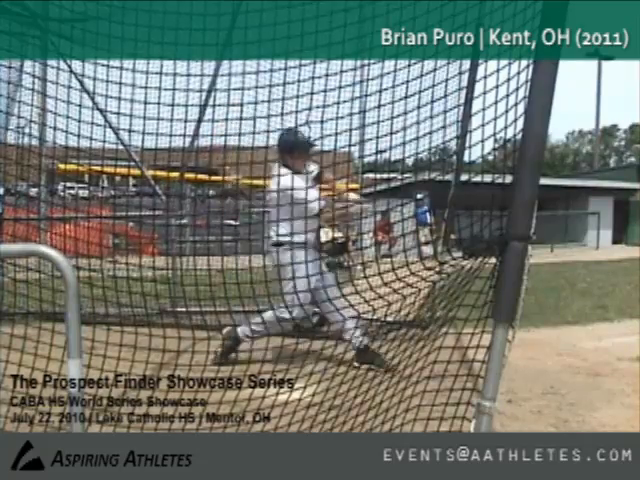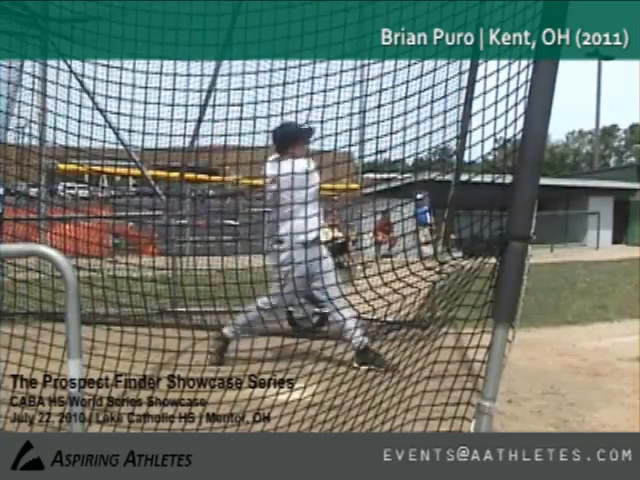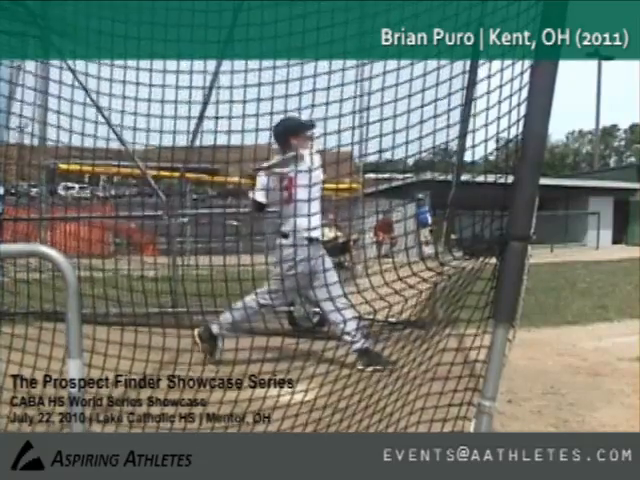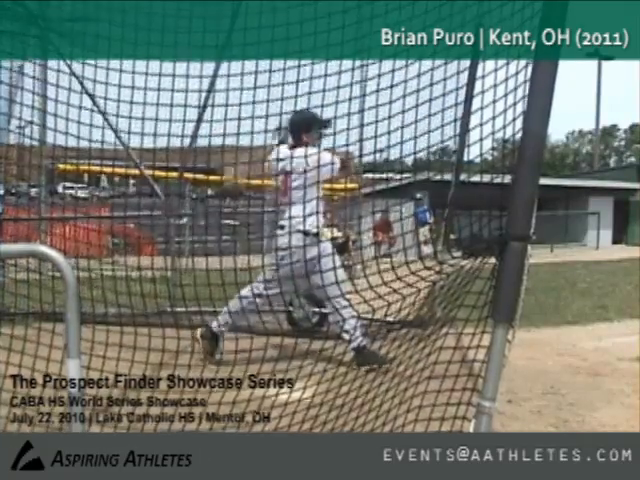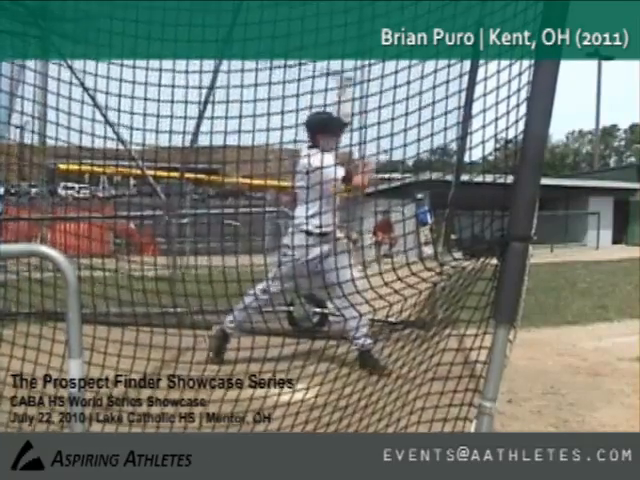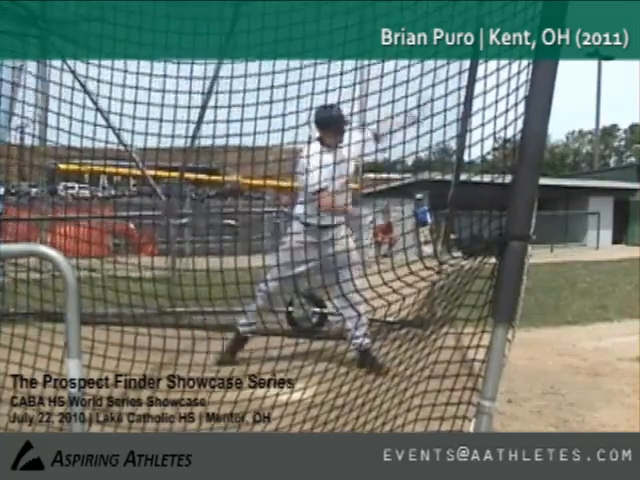
dt=0.2s
person 1, frame 1
right shoulder: (287, 182)
left elbow: (319, 177)
right elbow: (320, 213)
left hip: (308, 246)
right hip: (290, 250)
left knee: (331, 295)
right knee: (295, 311)
left ankle: (360, 347)
right ankle: (237, 336)
person 1, frame 2
left shoulder: (270, 167)
right shoulder: (305, 166)
left hip: (310, 245)
right hip: (294, 248)
left knee: (331, 295)
right knee: (276, 301)
left ankle: (361, 347)
right ankle: (227, 335)
person 1, frame 3
left shoulder: (268, 170)
right shoulder: (312, 159)
left elbow: (258, 207)
right hip: (299, 244)
left knee: (333, 296)
right knee: (269, 297)
left ankle: (362, 349)
right ankle: (212, 333)
person 1, frame 4
left shoulder: (279, 154)
right shoulder: (314, 157)
right elbow: (344, 167)
left hip: (312, 237)
right hip: (297, 238)
left knee: (335, 289)
right knee: (264, 289)
left ankle: (360, 346)
right ankle: (213, 330)
person 1, frame 5
left shoulder: (319, 153)
right shoulder: (317, 161)
right elbow: (356, 183)
right wrist: (367, 171)
left hip: (330, 236)
right hip: (304, 239)
left knee: (347, 291)
right knee: (269, 290)
left ankle: (364, 350)
right ankle: (225, 332)
person 1, frame 6
left shoulder: (341, 147)
right shoulder: (312, 157)
right elbow: (323, 203)
right wrist: (355, 211)
left hip: (337, 232)
right hip: (305, 231)
left knee: (348, 290)
right knee: (272, 285)
left ankle: (363, 349)
right ankle: (242, 334)
